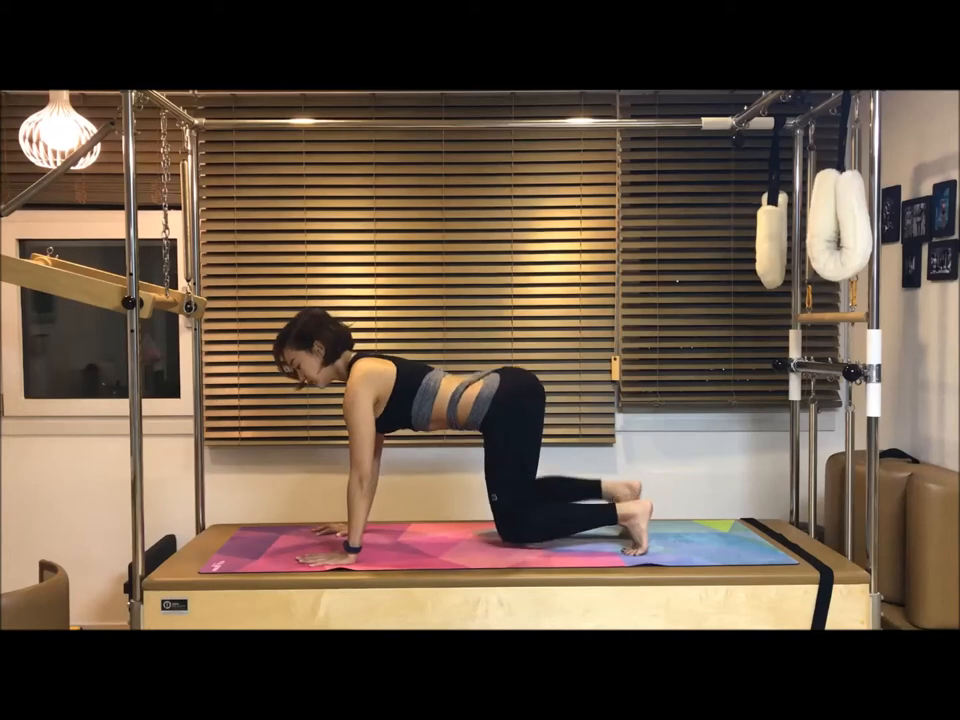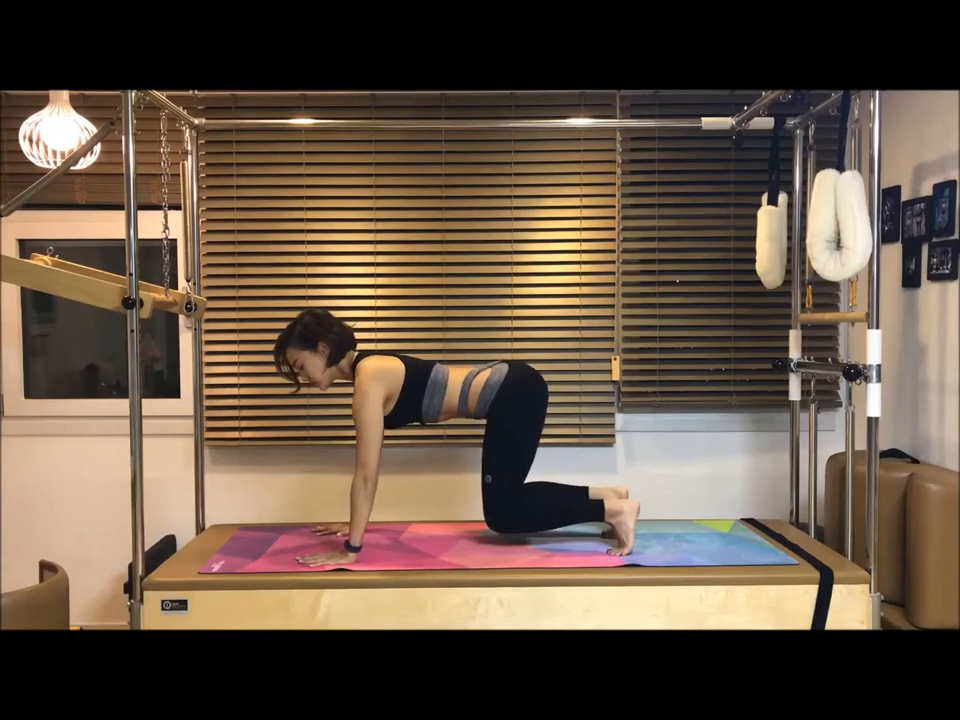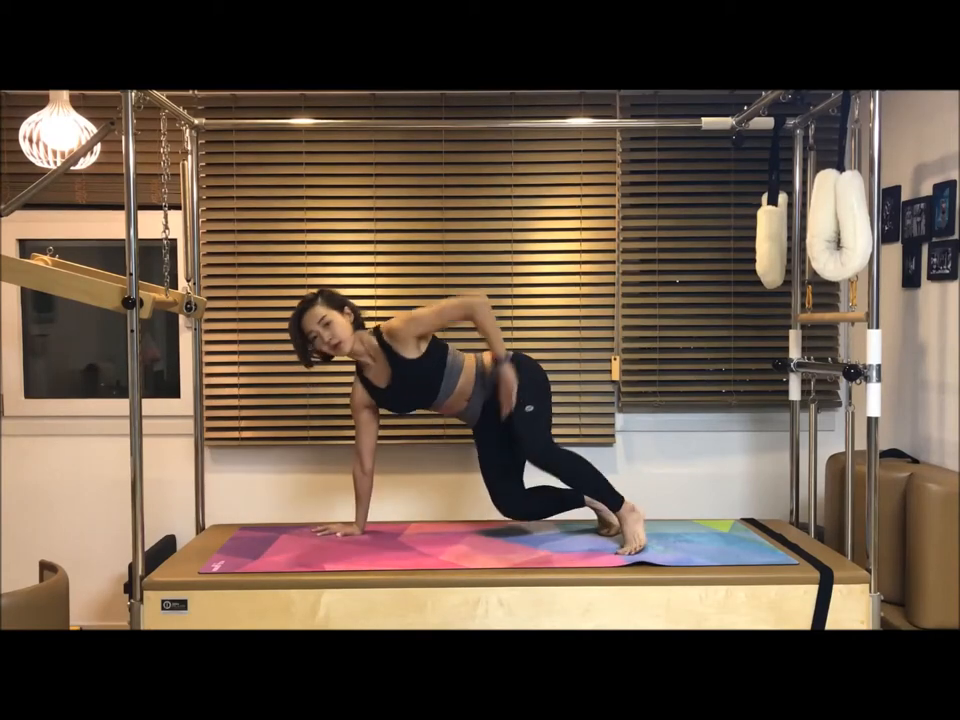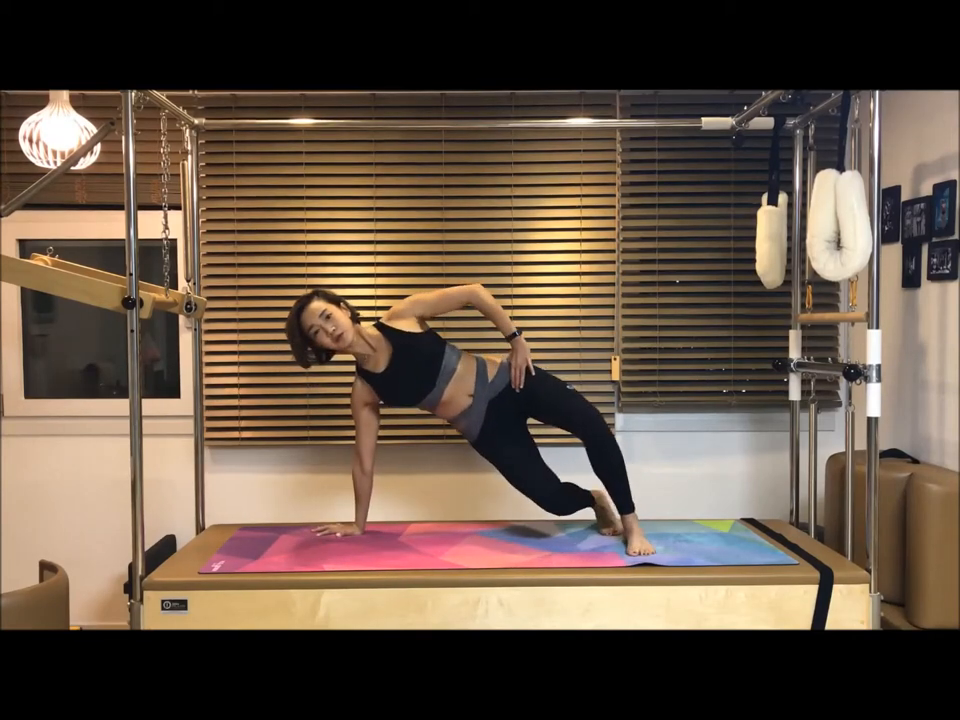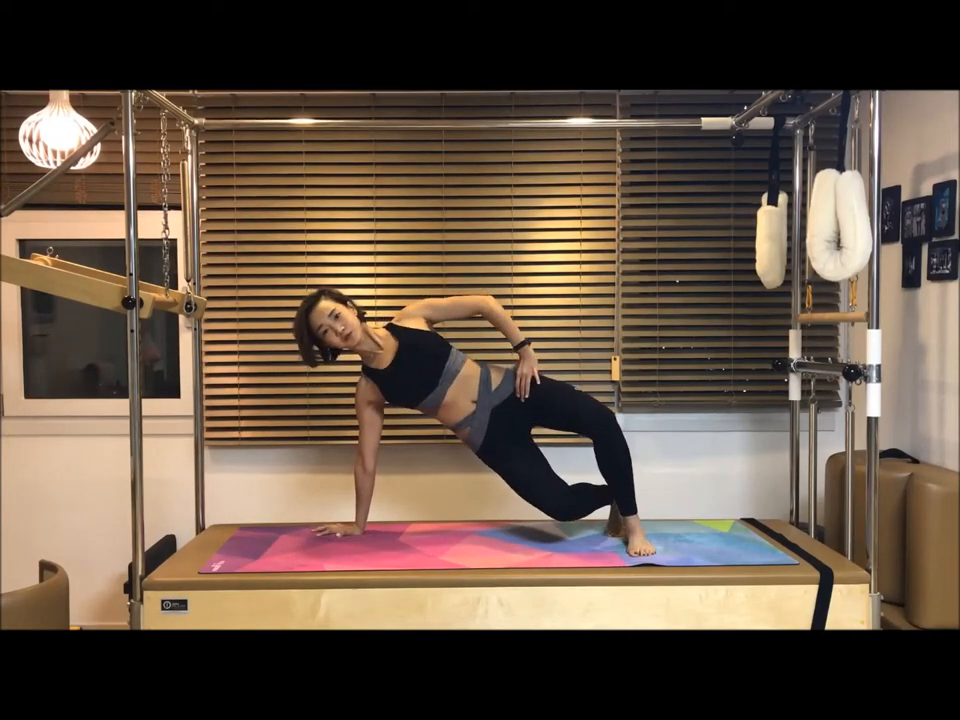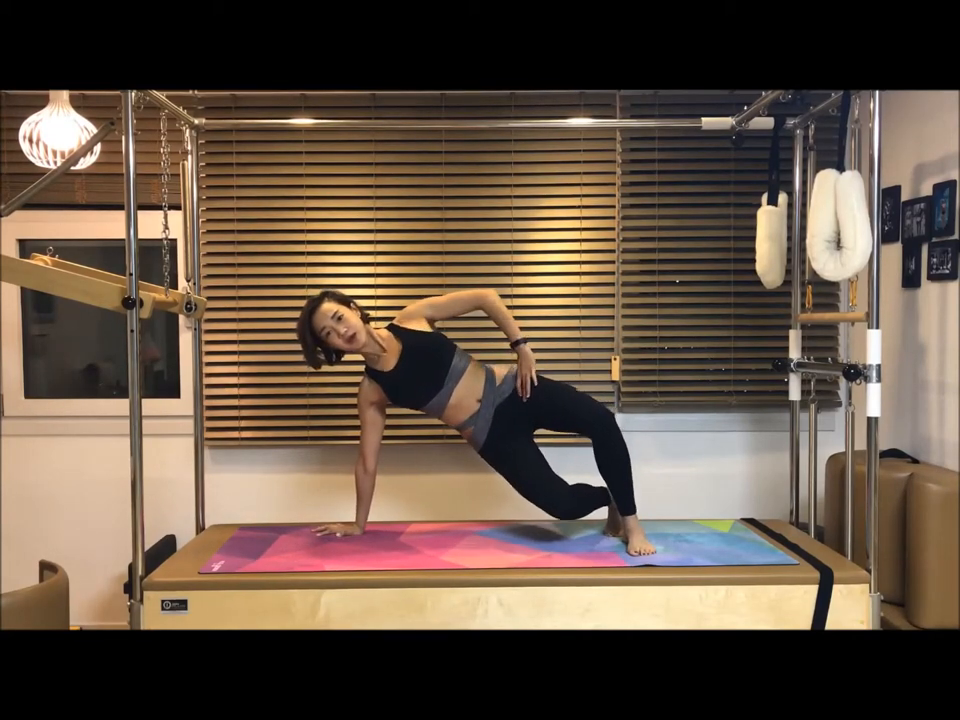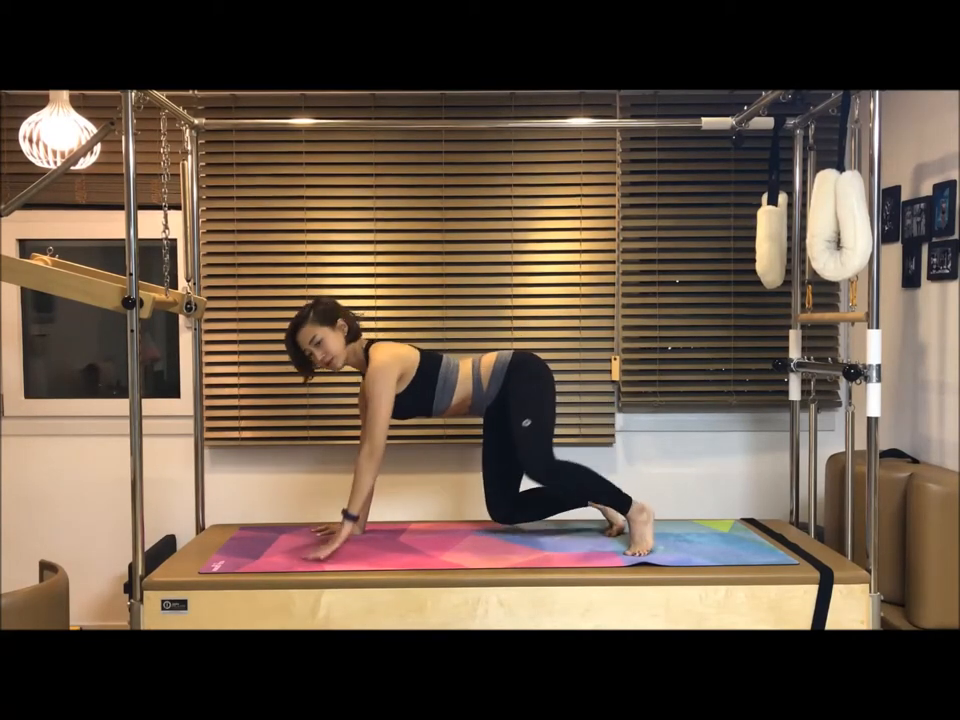
dt=0.7s
person 1, frame 1
left shoulder: (358, 386)
right shoulder: (369, 373)
left elbow: (361, 473)
right elbow: (372, 462)
left wrist: (350, 549)
right wrist: (355, 525)
left hip: (508, 406)
right hip: (509, 391)
left knee: (514, 527)
right knee: (512, 492)
left ankle: (627, 512)
right ankle: (612, 490)
person 1, frame 2
left shoulder: (368, 381)
right shoulder: (370, 370)
left elbow: (366, 474)
right elbow: (369, 469)
left wrist: (351, 549)
right wrist: (354, 524)
left hip: (515, 394)
right hip: (509, 388)
left knee: (501, 515)
right knee: (504, 496)
left ankle: (613, 509)
right ankle: (605, 495)
person 1, frame 3
left shoulder: (399, 334)
right shoulder: (362, 391)
left elbow: (475, 303)
right elbow: (364, 460)
left wrist: (503, 363)
right wrist: (359, 523)
left hip: (514, 376)
right hip: (485, 416)
left knee: (536, 447)
right knee: (513, 505)
left ankle: (625, 509)
right ankle: (593, 499)
person 1, frame 4
left shoulder: (402, 317)
right shoulder: (364, 390)
left elbow: (474, 293)
right elbow: (364, 461)
left wrist: (516, 338)
right wrist: (358, 523)
left hip: (510, 382)
right hip: (487, 429)
left knee: (590, 423)
right knee: (552, 498)
left ankle: (630, 521)
right ankle: (594, 500)
person 1, frame 5
left shoulder: (411, 318)
right shoulder: (369, 390)
left elbow: (485, 303)
right elbow: (366, 461)
left wrist: (524, 348)
right wrist: (358, 523)
left hip: (511, 390)
right hip: (489, 437)
left knee: (601, 420)
right knee: (562, 506)
left ankle: (631, 520)
right ankle: (611, 496)
person 1, frame 6
left shoulder: (412, 319)
right shoulder: (371, 390)
left elbow: (486, 297)
right elbow: (367, 462)
left wrist: (521, 346)
right wrist: (358, 524)
left hip: (514, 391)
right hip: (493, 435)
left knee: (600, 420)
right knee: (563, 505)
left ankle: (630, 521)
right ankle: (610, 497)
person 1, frame 7
left shoulder: (382, 360)
right shoulder: (369, 383)
left elbow: (373, 450)
right elbow: (367, 454)
left wrist: (349, 522)
right wrist: (358, 519)
left hip: (520, 374)
right hip: (500, 402)
left knee: (537, 463)
right knee: (502, 509)
left ankle: (634, 511)
right ankle: (601, 497)
